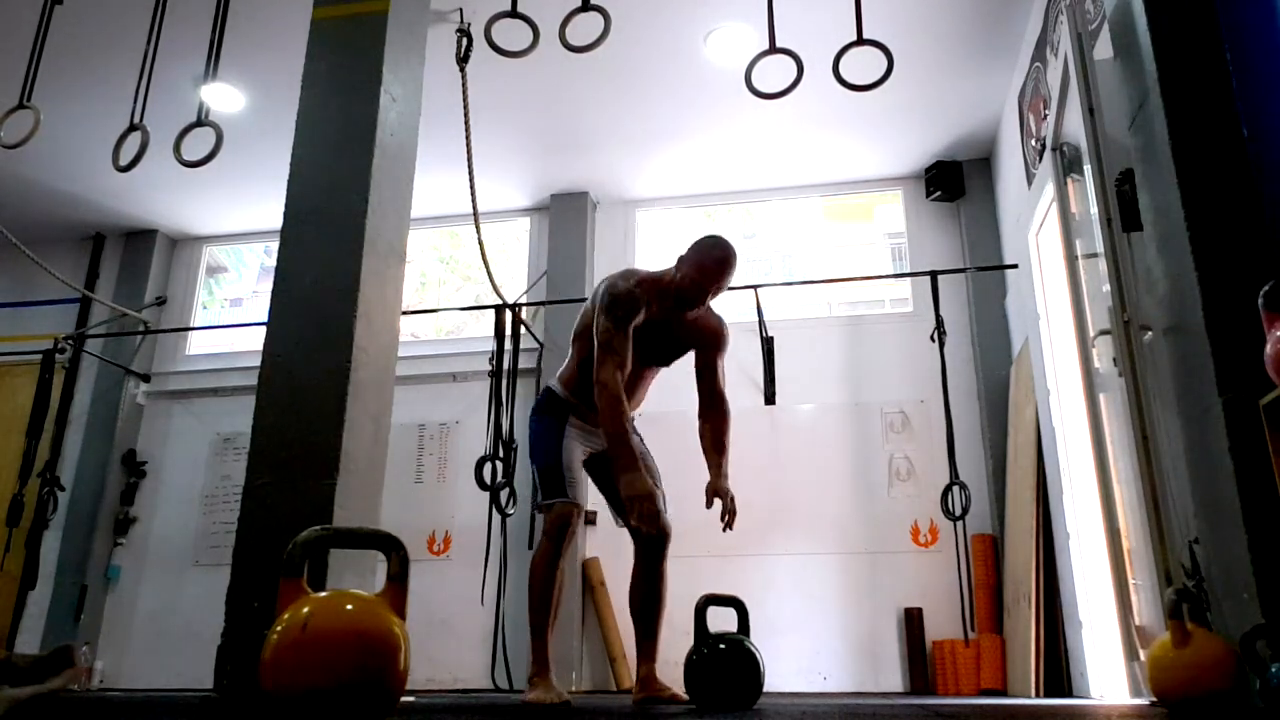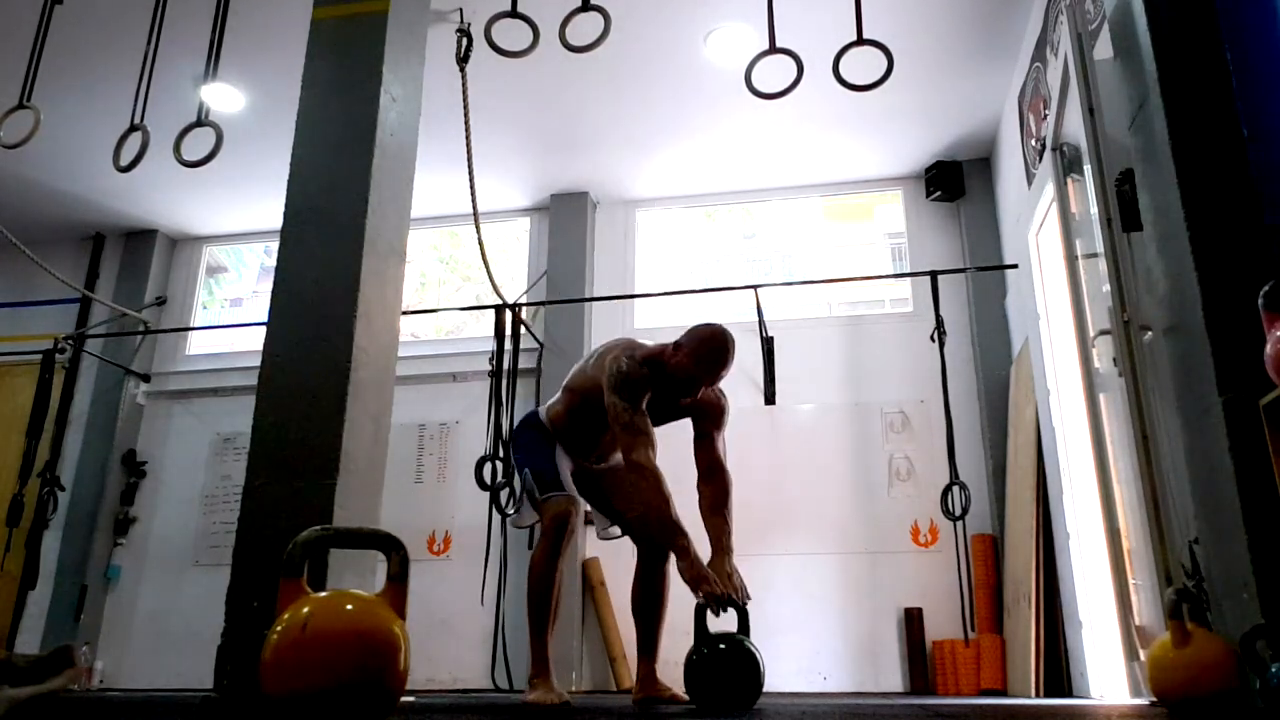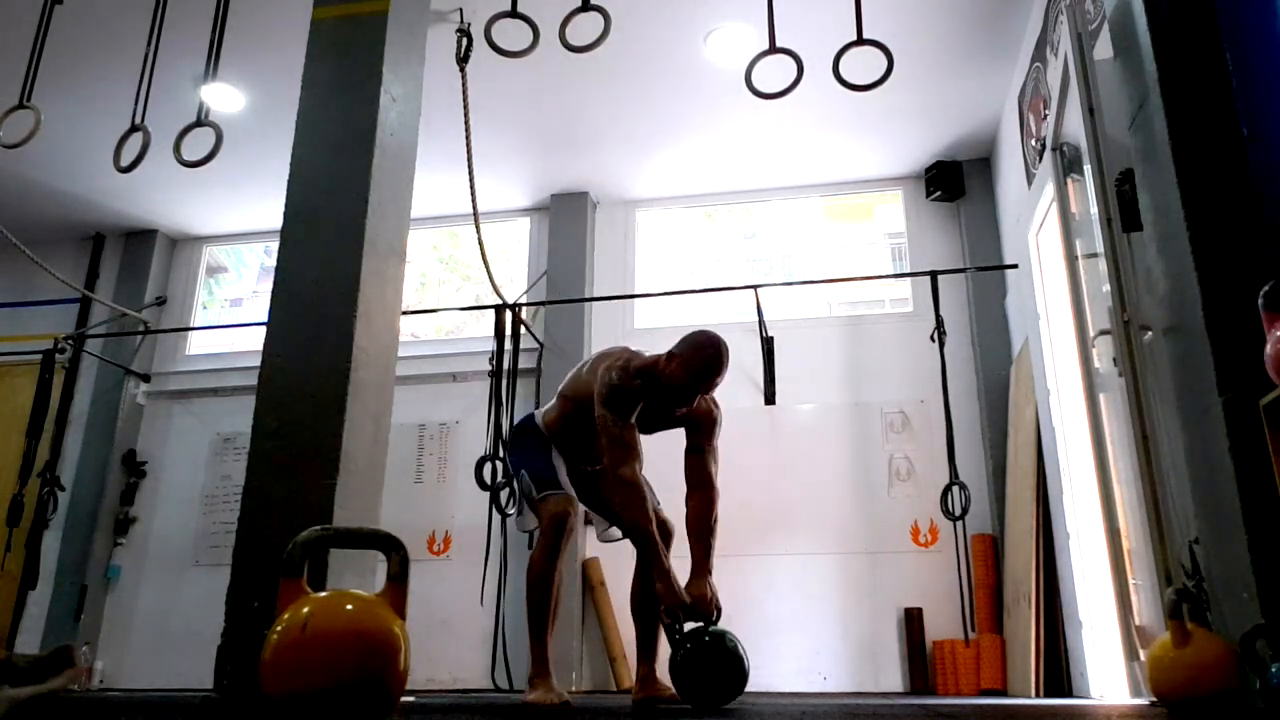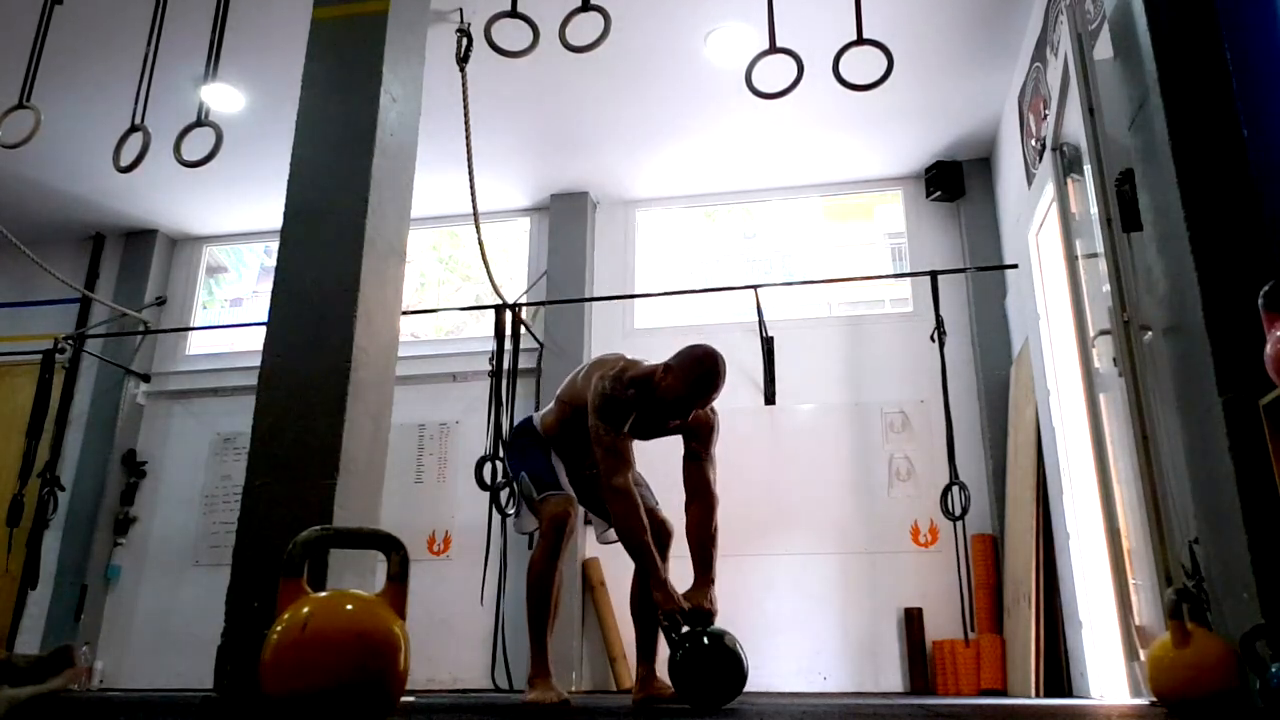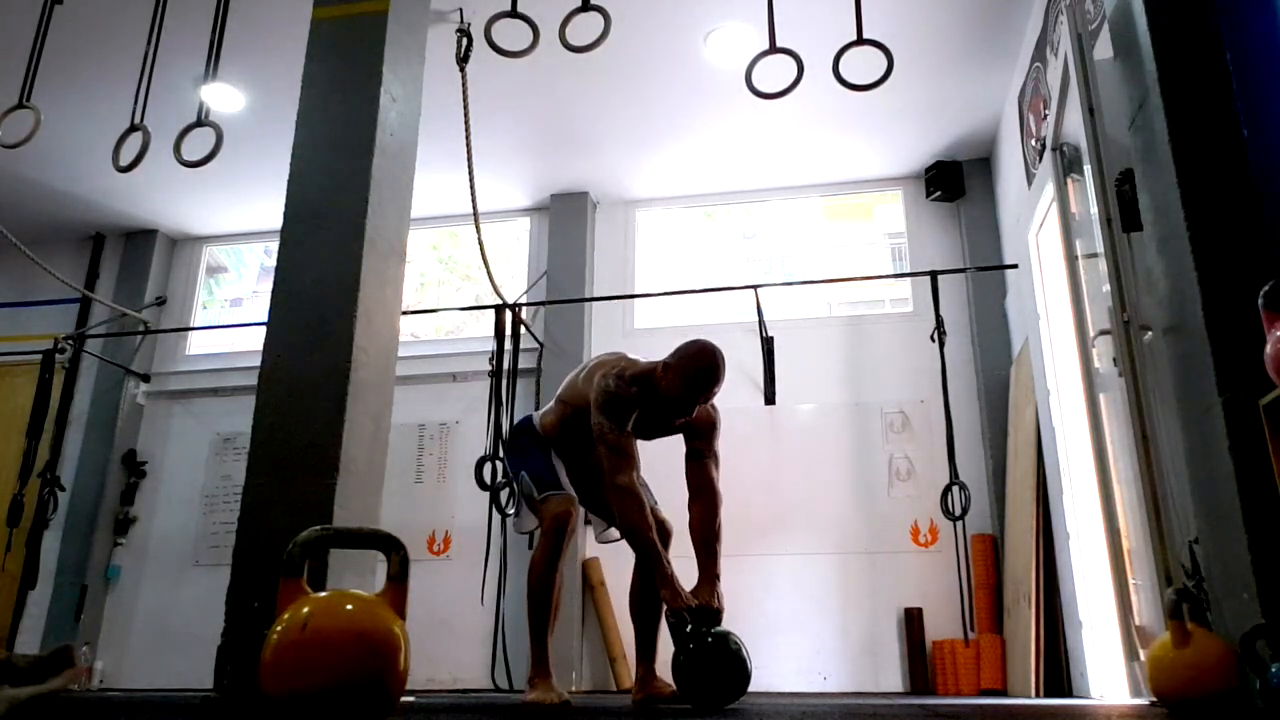
dt=0.3s
person 1, frame 1
left shoulder: (710, 328)
right shoulder: (627, 293)
left elbow: (713, 403)
right elbow: (607, 382)
left wrist: (719, 475)
right wrist: (630, 471)
left hip: (619, 423)
right hip: (566, 409)
left knee: (656, 535)
right knee: (563, 516)
left ankle: (646, 676)
right ankle: (539, 673)
person 1, frame 2
left shoulder: (710, 402)
right shoulder: (630, 366)
left elbow: (714, 476)
right elbow: (642, 465)
left wrist: (724, 558)
right wrist: (689, 558)
left hip: (601, 454)
right hip: (543, 437)
left knee: (657, 534)
right knee: (562, 516)
left ankle: (646, 677)
right ankle: (540, 676)
person 1, frame 3
left shoulder: (703, 413)
right shoulder: (621, 377)
left elbow: (702, 490)
right elbow: (626, 478)
left wrist: (702, 576)
right wrist: (664, 577)
left hip: (598, 459)
right hip: (541, 441)
left knee: (659, 532)
right knee: (560, 516)
left ankle: (646, 677)
right ankle: (539, 675)
person 1, frame 4
left shoulder: (701, 420)
right shoulder: (616, 386)
left elbow: (701, 499)
right elbow: (617, 488)
left wrist: (704, 585)
right wrist: (660, 584)
left hip: (595, 458)
right hip: (539, 443)
left knee: (659, 531)
right knee: (560, 515)
left ankle: (646, 676)
right ankle: (539, 674)
person 1, frame 5
left shoulder: (702, 417)
right shoulder: (618, 385)
left elbow: (705, 497)
right elbow: (623, 486)
left wrist: (710, 581)
right wrist: (668, 581)
left hip: (595, 458)
right hip: (539, 443)
left knee: (658, 531)
right knee: (561, 515)
left ankle: (645, 676)
right ankle: (539, 675)
